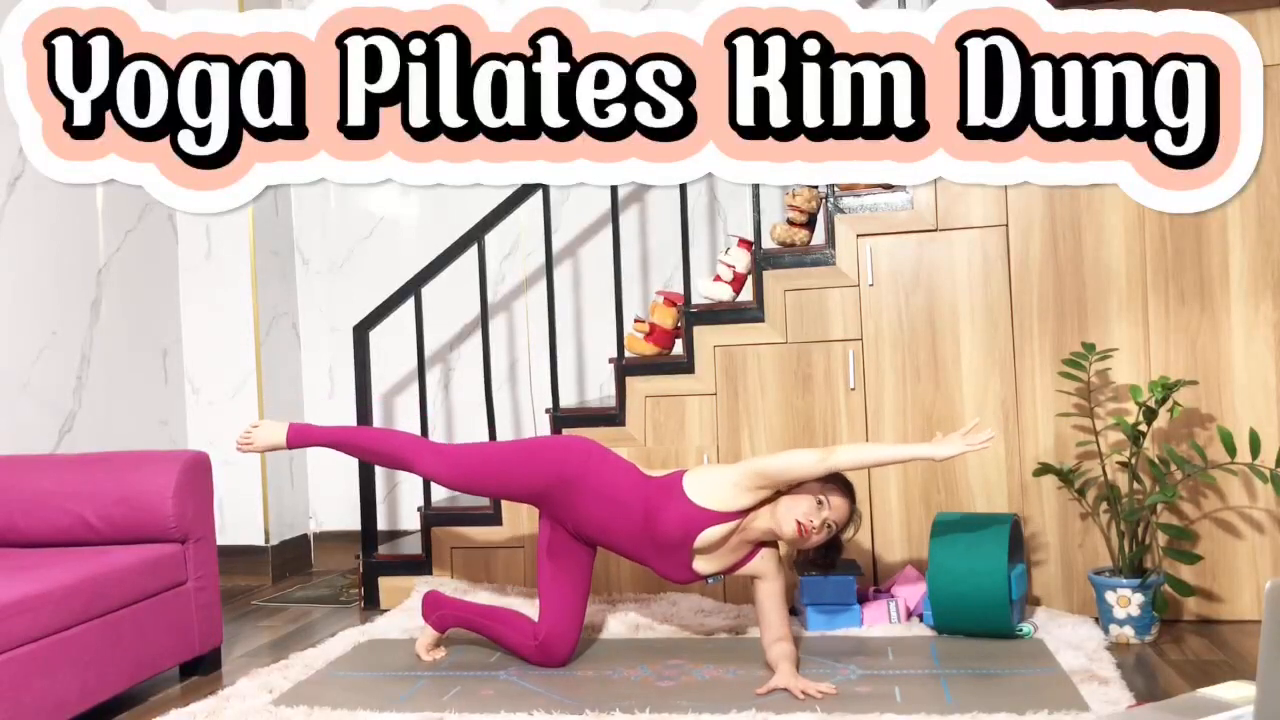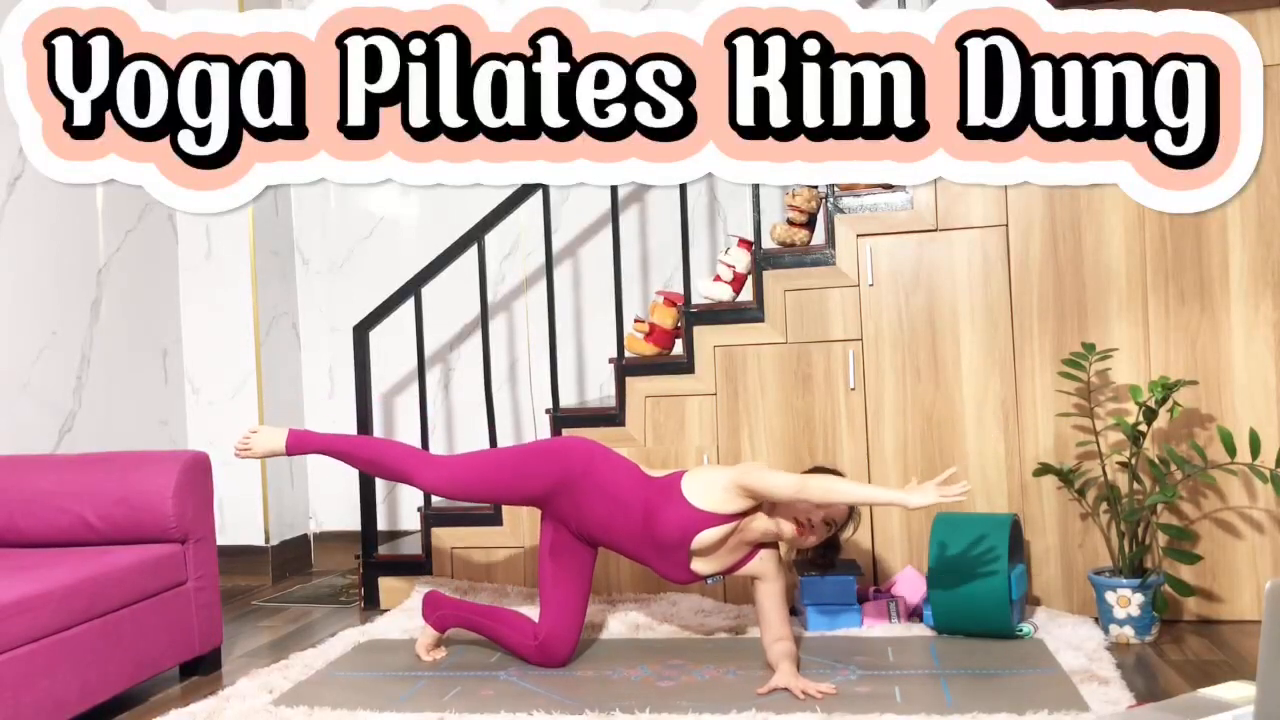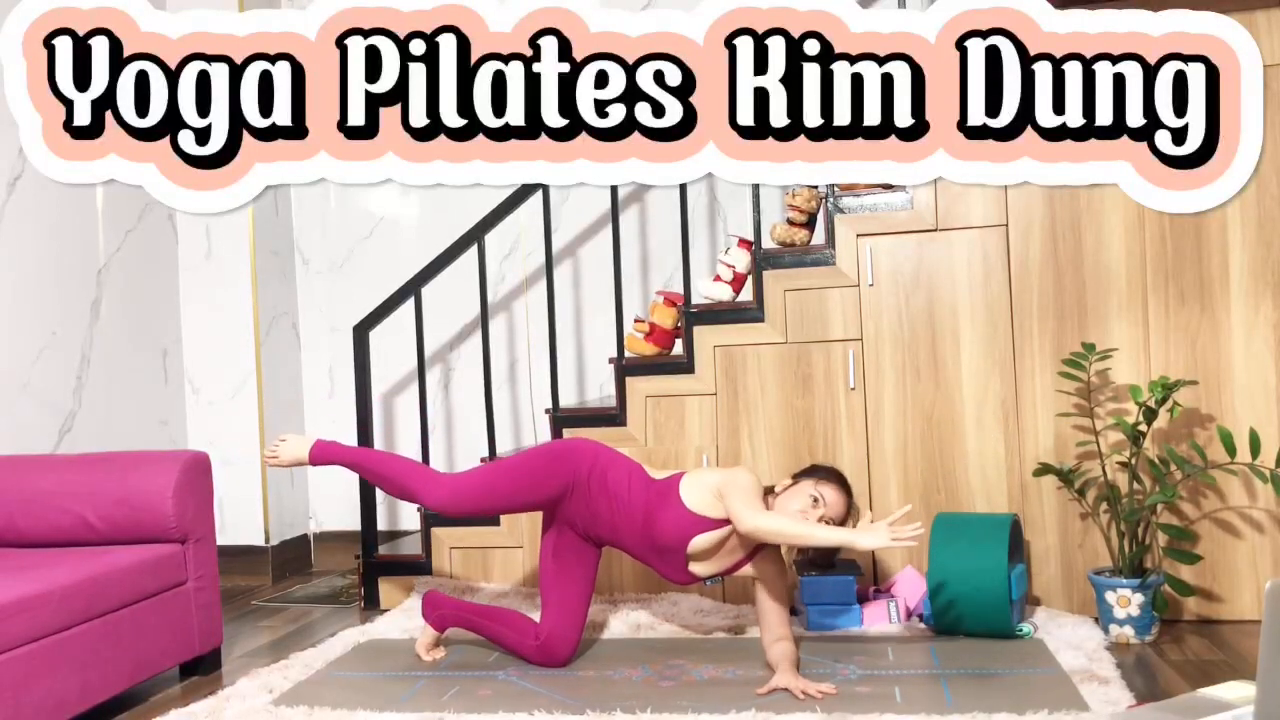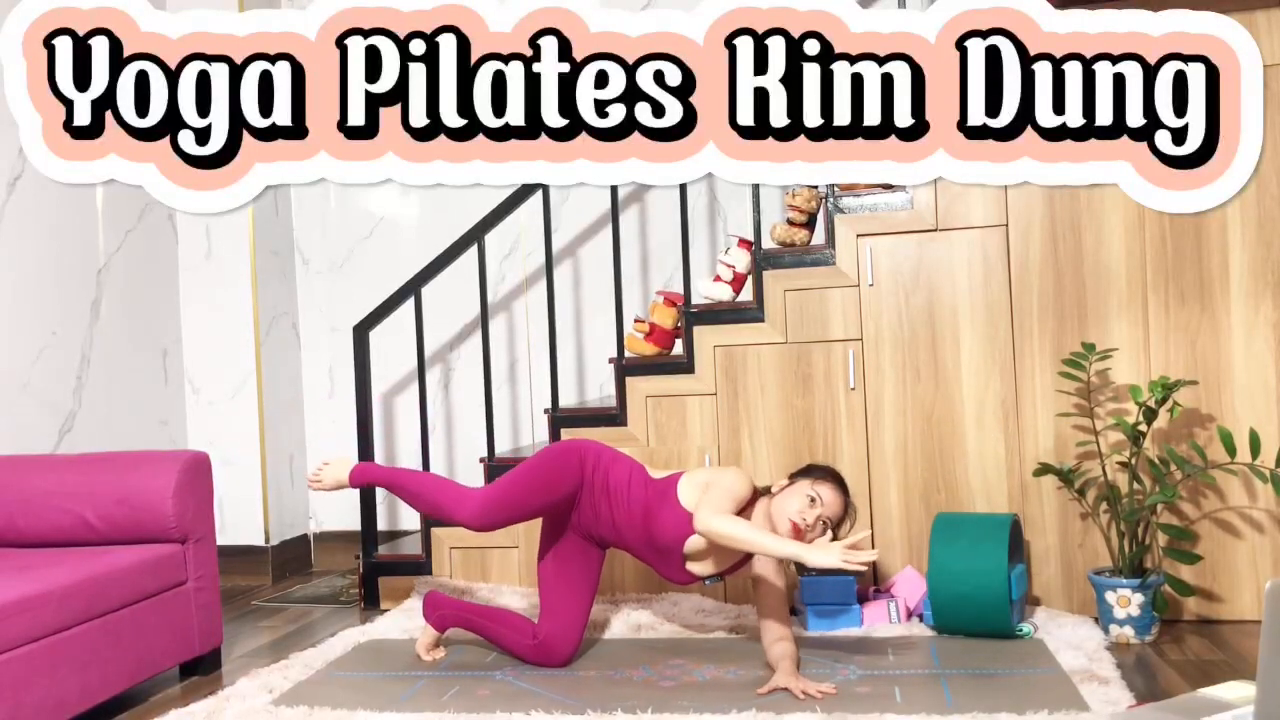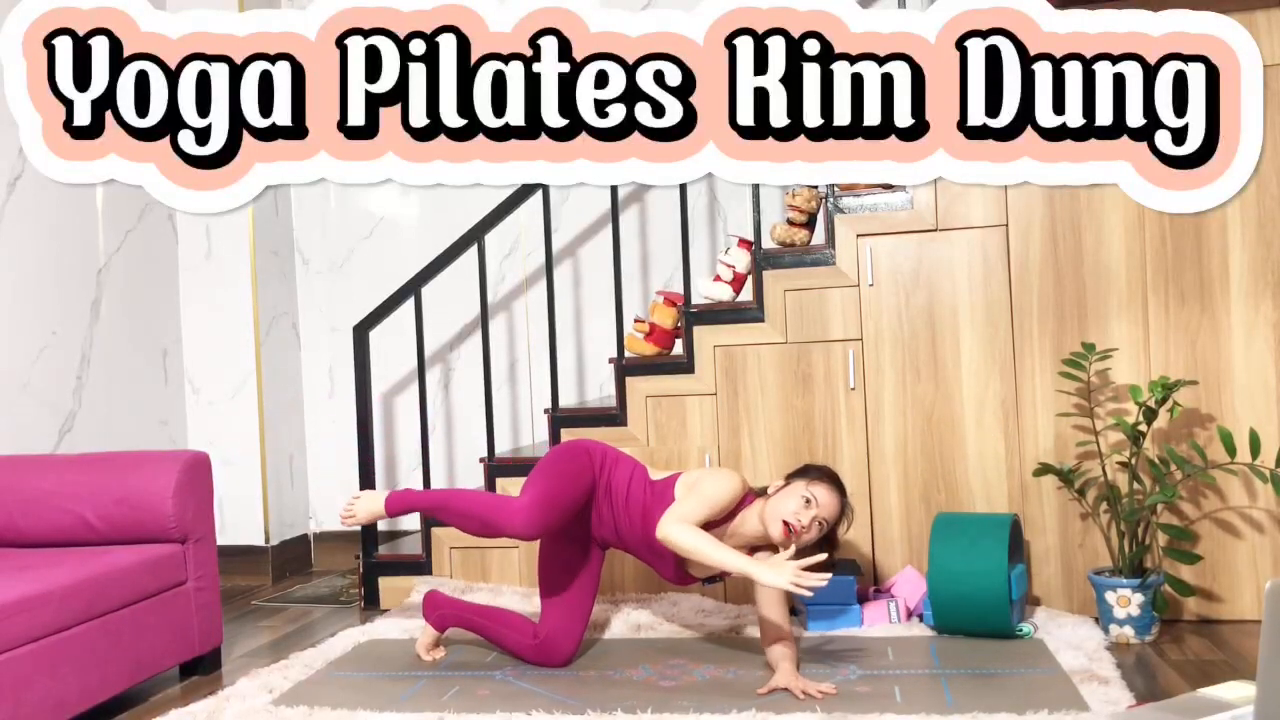
dt=0.4s
person 1, frame 1
left shoulder: (762, 563)
right shoulder: (747, 482)
left elbow: (777, 632)
right elbow: (830, 456)
left wrist: (786, 671)
right wrist: (926, 449)
left hip: (575, 529)
right hip: (569, 474)
left knee: (552, 648)
right knee: (436, 463)
left ankle: (442, 611)
right ankle: (297, 434)
person 1, frame 2
left shoulder: (763, 561)
right shoulder: (742, 483)
left elbow: (779, 633)
right elbow: (796, 483)
left wrist: (786, 670)
right wrist: (897, 495)
left hip: (579, 530)
right hip: (572, 475)
left knee: (551, 648)
right knee: (436, 475)
left ankle: (442, 609)
right ankle: (297, 439)
person 1, frame 3
left shoulder: (766, 563)
right shoulder: (741, 481)
left elbow: (778, 632)
right elbow: (750, 518)
left wrist: (786, 670)
right wrist: (852, 539)
left hip: (583, 531)
right hip: (578, 476)
left knee: (552, 648)
right knee: (446, 495)
left ankle: (442, 610)
right ankle: (323, 450)
person 1, frame 4
left shoulder: (765, 562)
right shoulder: (738, 485)
left elbow: (777, 632)
right elbow: (708, 520)
left wrist: (787, 670)
right wrist: (802, 554)
left hip: (587, 533)
right hip: (582, 474)
left knee: (553, 650)
right knee: (478, 511)
left ankle: (442, 611)
right ankle: (362, 473)
person 1, frame 5
left shoulder: (765, 560)
right shoulder: (729, 487)
left elbow: (777, 634)
right elbow: (669, 528)
left wrist: (786, 668)
right wrist: (754, 570)
left hip: (591, 532)
right hip: (585, 471)
left knee: (552, 650)
right knee: (526, 520)
left ankle: (442, 610)
right ankle: (395, 501)
